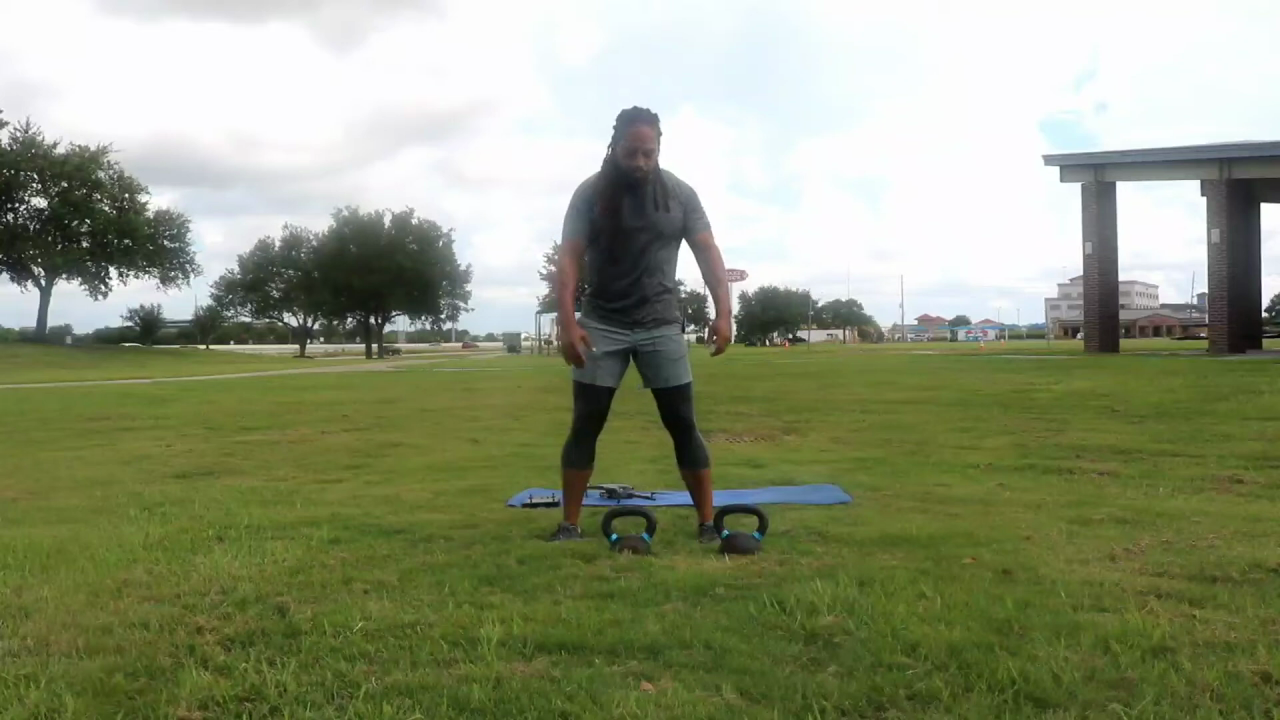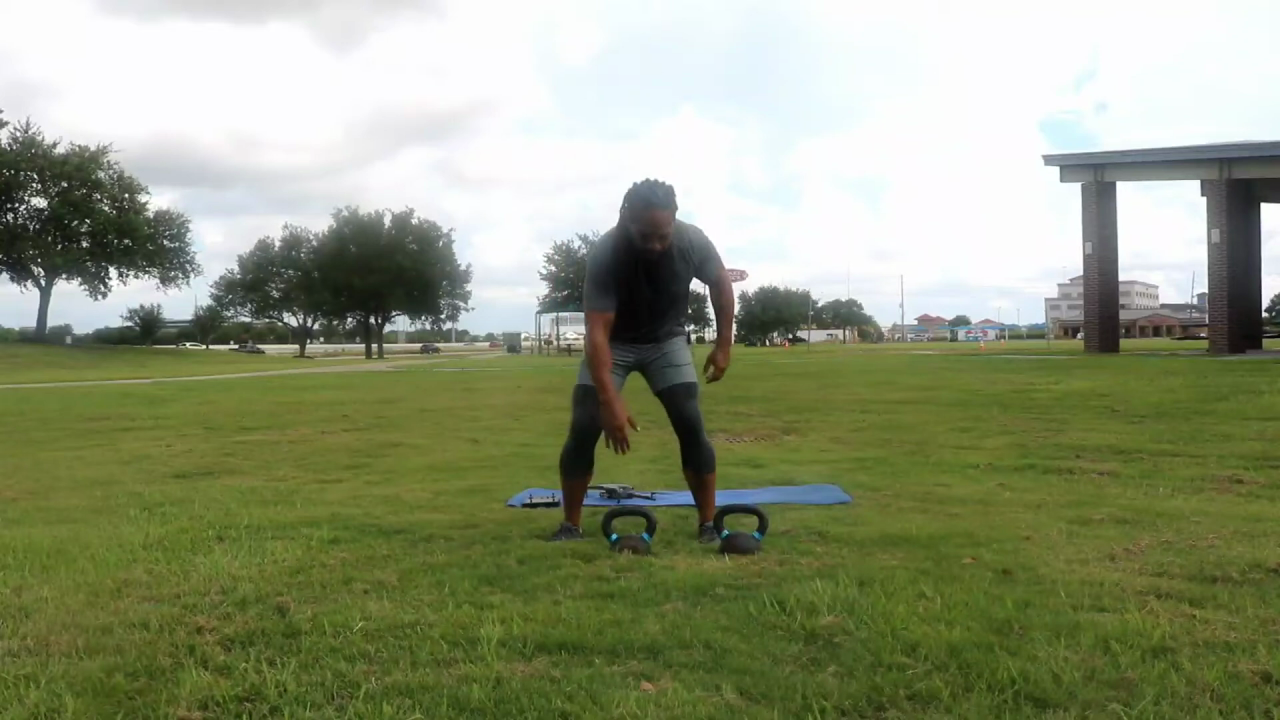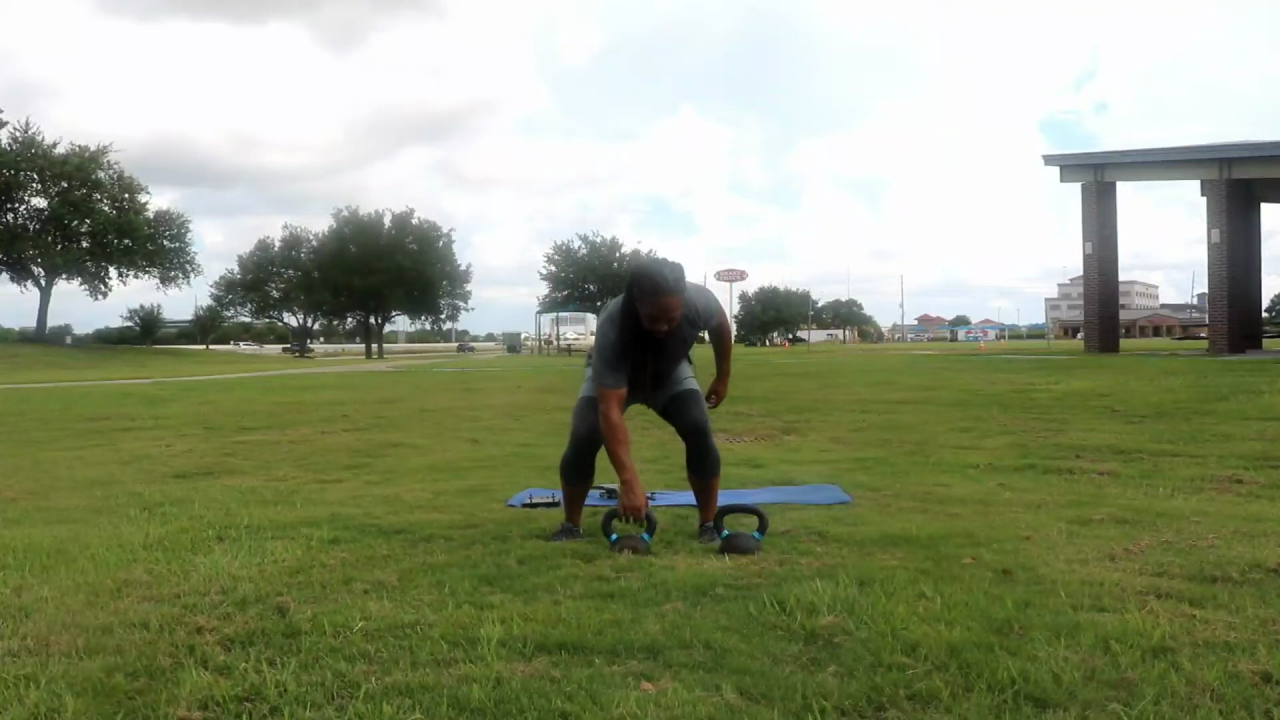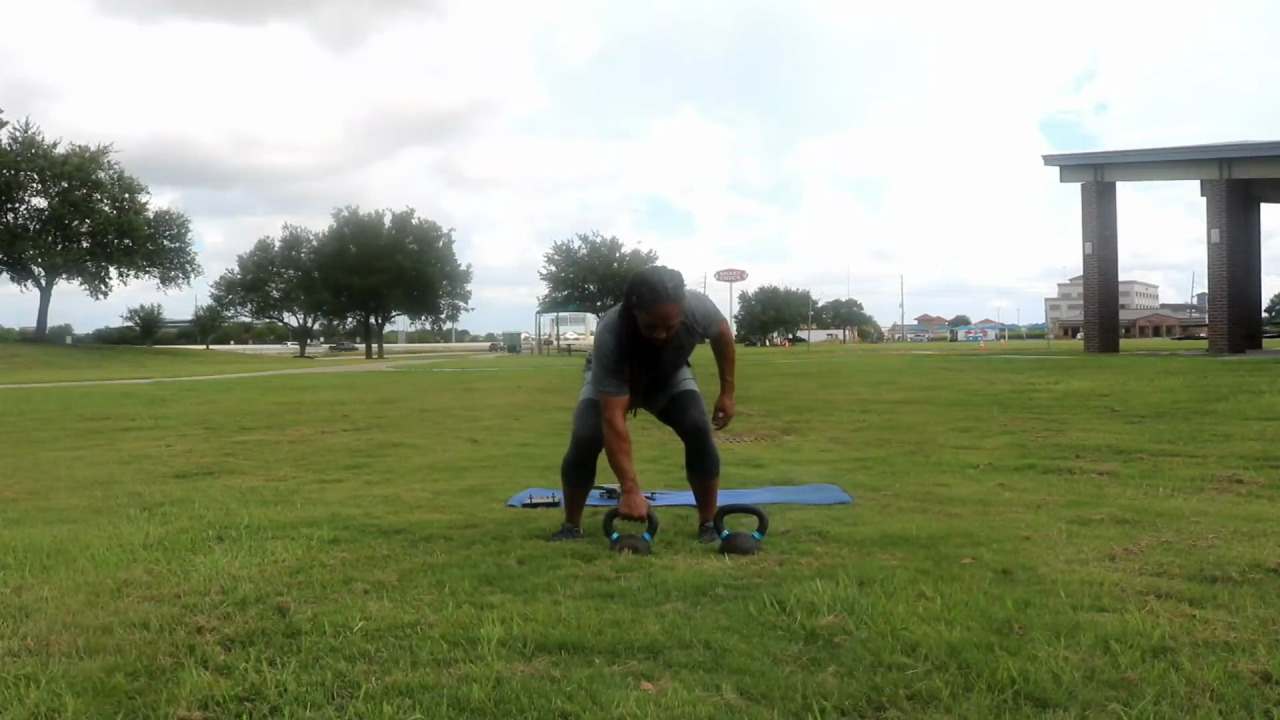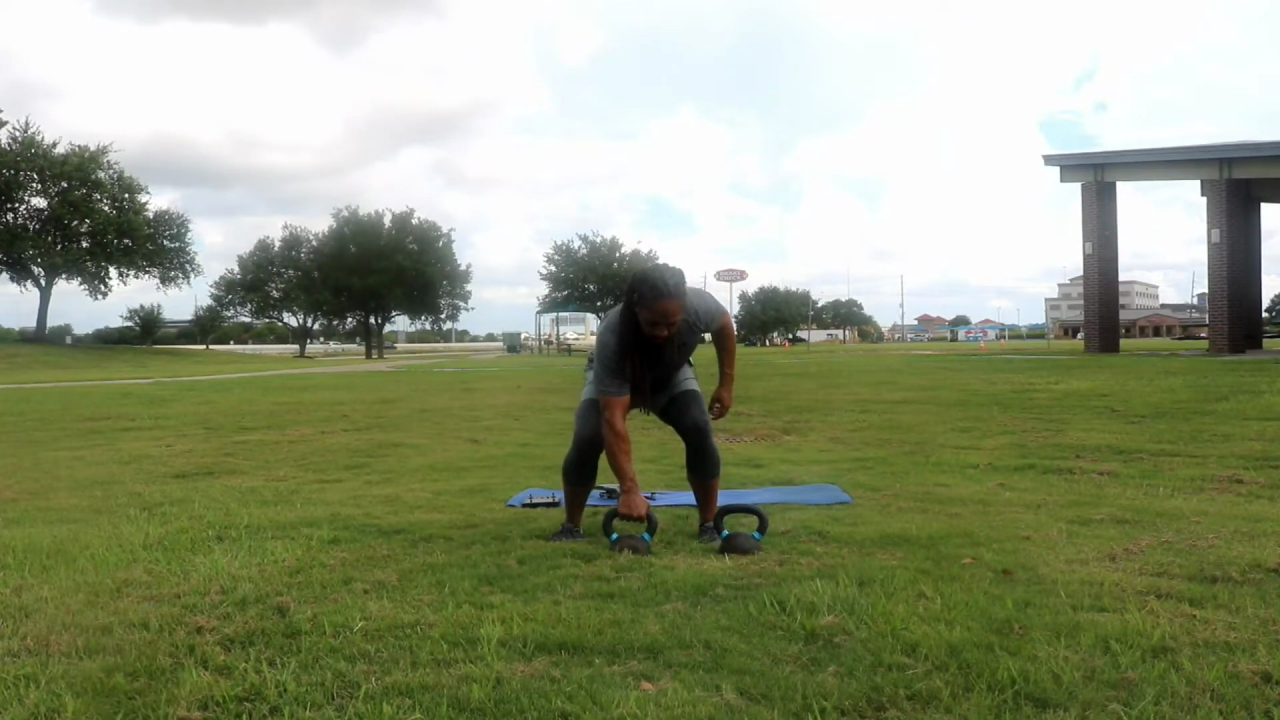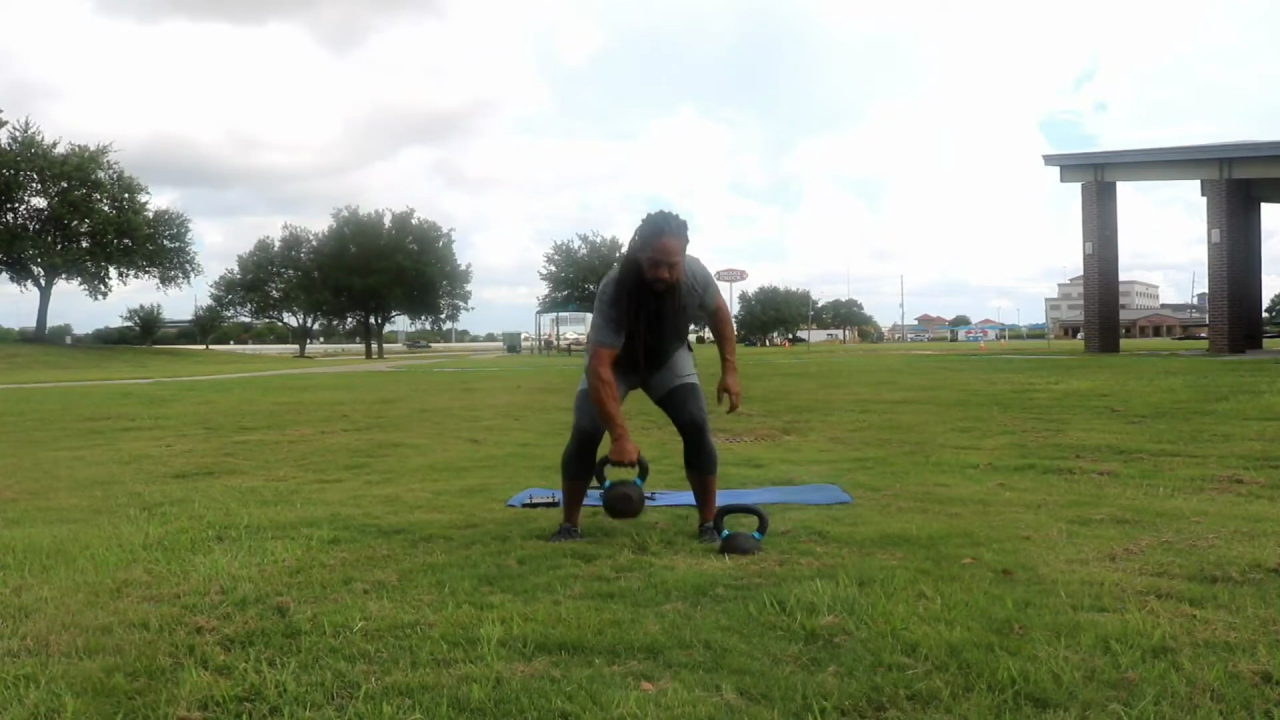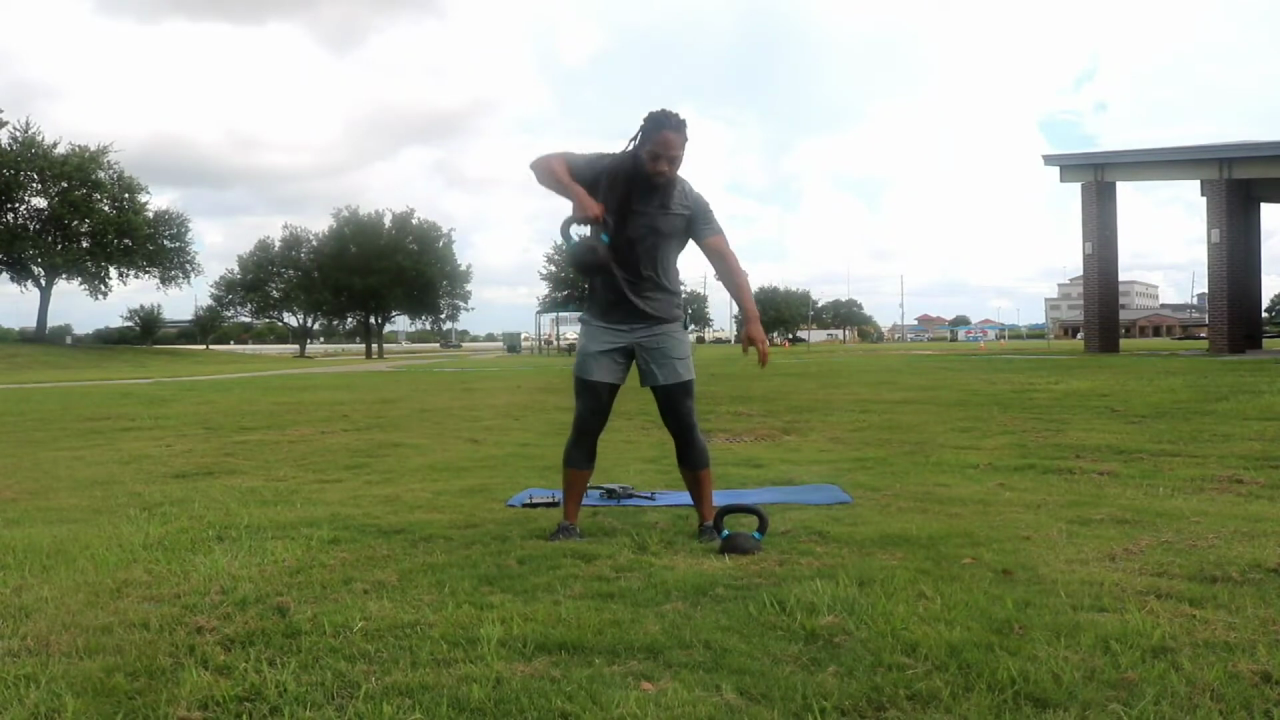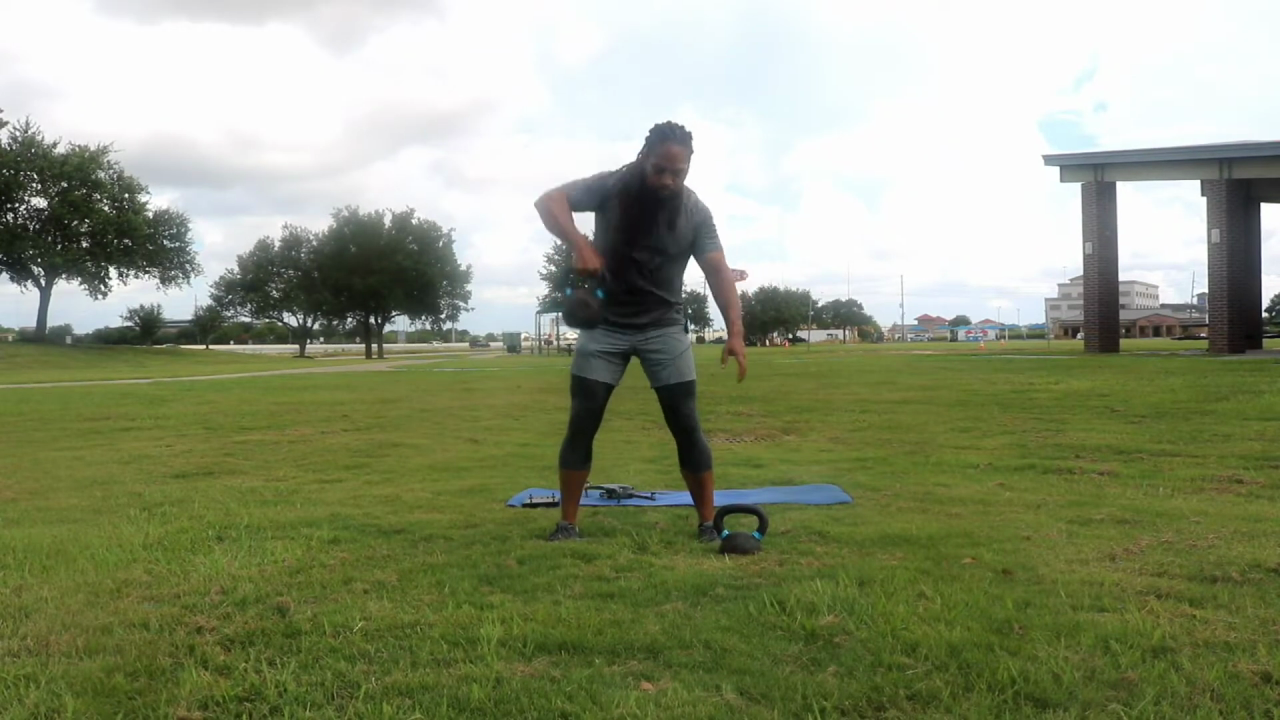
dt=0.4s
person 1, frame 1
left shoulder: (680, 193)
right shoulder: (590, 193)
left elbow: (707, 253)
right elbow: (569, 259)
left wrist: (722, 313)
right wrist: (567, 322)
left hip: (660, 325)
right hip: (602, 325)
left knee: (682, 425)
right knee: (586, 425)
left ankle: (707, 523)
right ankle: (569, 525)
person 1, frame 2
left shoulder: (694, 241)
right shoulder: (604, 254)
left elbow: (721, 286)
right elbow: (597, 335)
left wrist: (723, 346)
right wrist: (612, 406)
left hip: (666, 341)
right hip: (614, 341)
left knee: (691, 425)
right knee: (583, 427)
left ankle: (708, 524)
right ankle: (570, 524)
person 1, frame 3
left shoulder: (700, 301)
right shoulder: (612, 325)
left elbow: (721, 327)
right elbow: (610, 412)
left wrist: (722, 378)
right wrist: (629, 482)
left hip: (670, 373)
right hip: (613, 376)
left knee: (699, 429)
right knee: (583, 437)
left ankle: (708, 525)
right ankle: (570, 525)
person 1, frame 4
left shoulder: (698, 308)
right shoulder: (610, 334)
left elbow: (722, 334)
right elbow: (613, 420)
left wrist: (727, 391)
right wrist: (629, 490)
left hip: (670, 377)
right hip: (611, 380)
left knee: (699, 430)
right knee: (584, 438)
left ankle: (708, 524)
right ankle: (571, 526)
person 1, frame 5
left shoulder: (699, 305)
right shoulder: (613, 334)
left elbow: (724, 326)
right elbow: (613, 420)
left wrist: (726, 384)
right wrist: (629, 490)
left hip: (672, 376)
right hip: (612, 379)
left knee: (699, 430)
right knee: (587, 438)
left ankle: (709, 524)
right ankle: (571, 525)
person 1, frame 6
left shoulder: (696, 274)
right shoulder: (616, 289)
left elbow: (718, 314)
right elbow: (600, 371)
left wrist: (729, 371)
right wrist: (619, 437)
left hip: (669, 356)
right hip: (615, 362)
left knee: (697, 425)
right knee: (586, 432)
left ankle: (709, 525)
right ankle: (569, 526)
person 1, frame 7
left shoulder: (689, 201)
right shoulder: (611, 171)
left elbow: (723, 257)
right elbow: (543, 165)
left wrist: (751, 318)
right wrist: (576, 194)
left hip: (663, 325)
right hip: (604, 323)
left knee: (683, 425)
right knee: (587, 425)
left ankle: (707, 523)
right ankle: (569, 524)
person 1, frame 8
left shoulder: (695, 210)
right shoulder: (615, 186)
left elbow: (718, 271)
right elbow: (548, 202)
left wrist: (735, 332)
right wrist: (579, 243)
left hip: (664, 328)
right hip: (606, 325)
left knee: (686, 425)
right knee: (582, 424)
left ankle: (708, 523)
right ankle: (567, 523)
